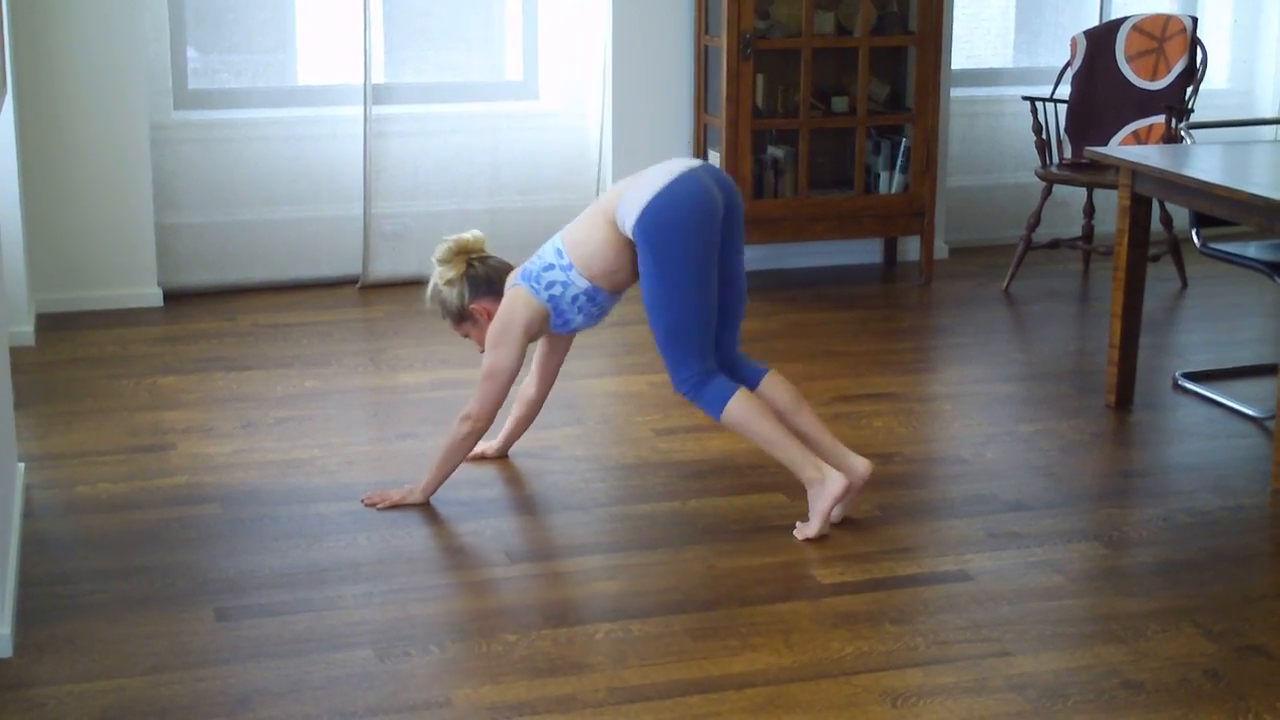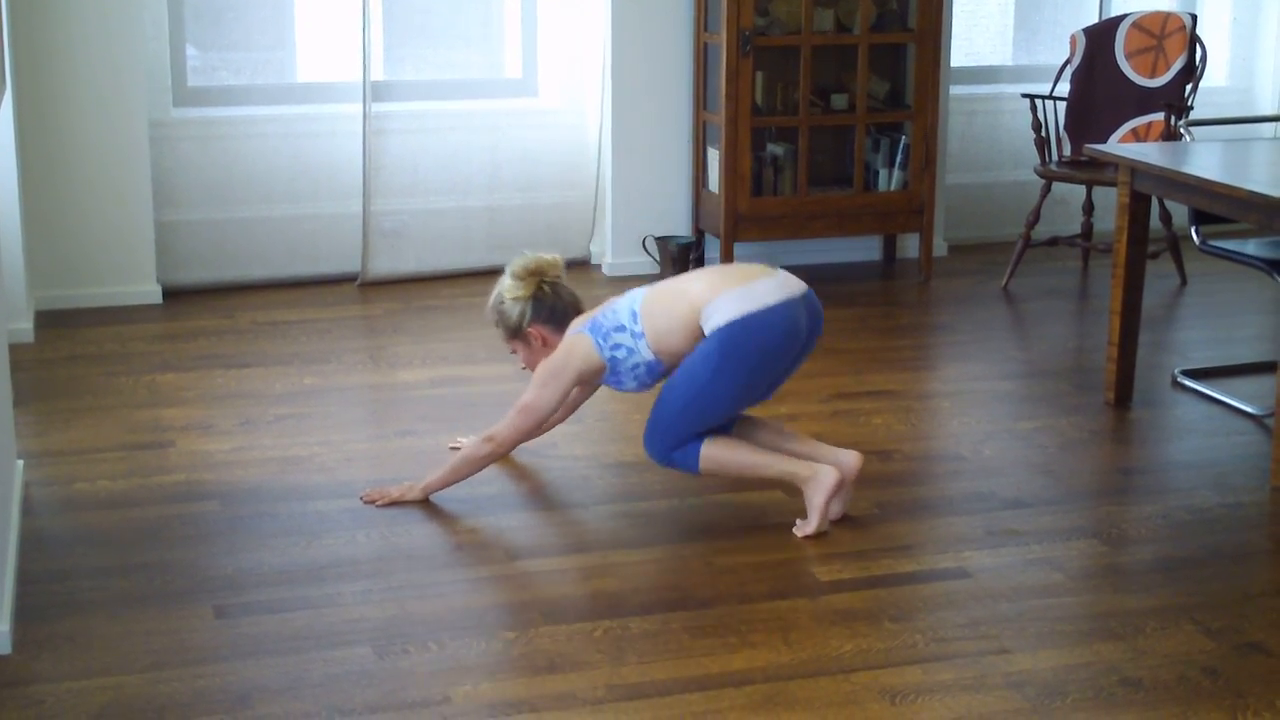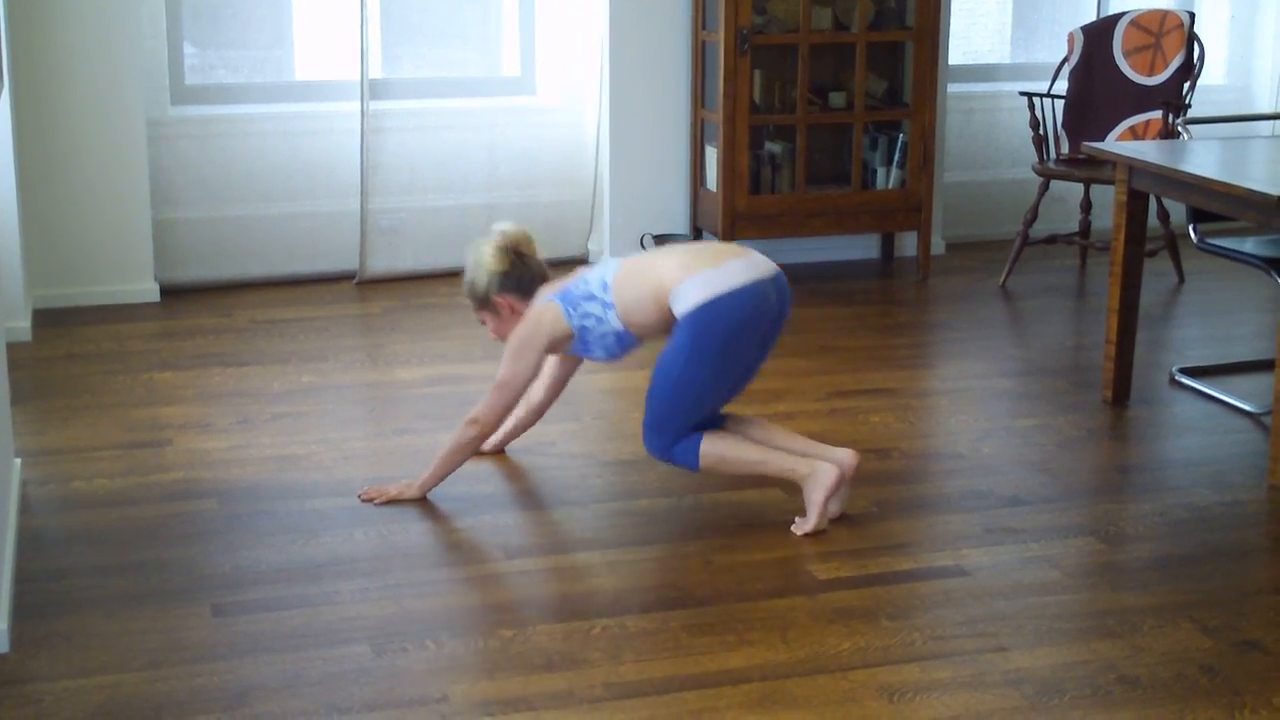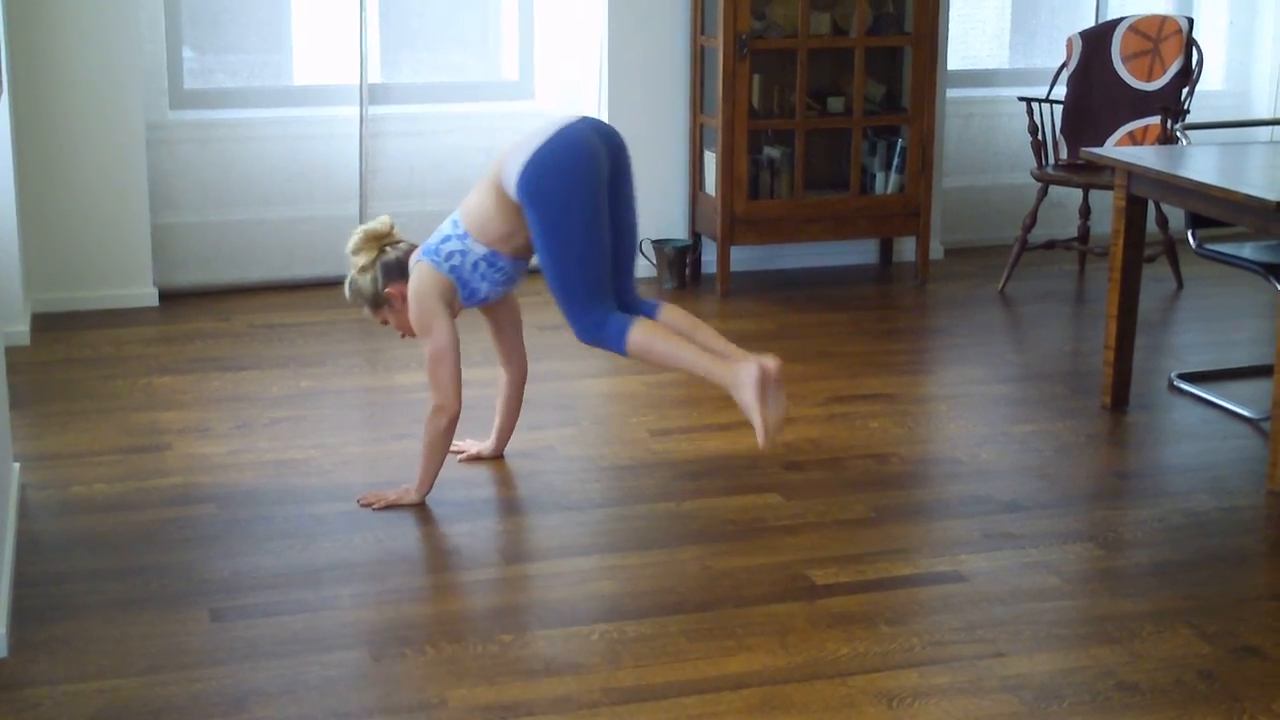
dt=0.3s
person 1, frame 1
left shoulder: (515, 310)
right shoulder: (547, 293)
left elbow: (475, 416)
right elbow: (536, 386)
left wrist: (425, 488)
right wrist: (500, 444)
left hip: (671, 209)
right hip: (700, 185)
left knee: (693, 376)
right knee: (722, 364)
left ankle: (821, 478)
right ankle: (843, 461)
person 1, frame 2
left shoulder: (573, 350)
right shoulder: (593, 331)
left elbow: (499, 438)
right elbow: (562, 406)
left wrist: (422, 488)
right wrist: (491, 445)
left hip: (755, 322)
right hip: (794, 303)
left knee: (667, 444)
right knee: (701, 424)
left ankle: (814, 474)
right ankle: (836, 458)
person 1, frame 3
left shoulder: (545, 318)
right shoulder: (567, 300)
left elbow: (483, 420)
right elbow: (548, 386)
left wrist: (421, 484)
right wrist: (498, 440)
left hip: (726, 305)
right hip: (765, 283)
left knee: (669, 440)
right knee: (696, 417)
left ankle: (815, 472)
right ankle: (826, 456)
person 1, frame 4
left shoulder: (425, 286)
right shoulder: (471, 272)
left elbow: (446, 405)
right elbow: (515, 365)
left wrist: (419, 489)
right wrist: (496, 444)
left hip: (549, 168)
right hip: (588, 139)
left knee: (596, 322)
right knee: (626, 307)
left ankle: (738, 377)
right ankle: (746, 363)
